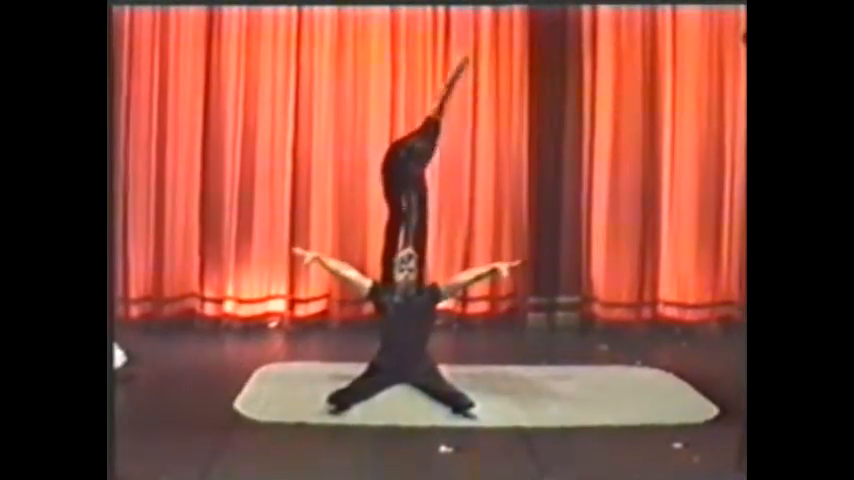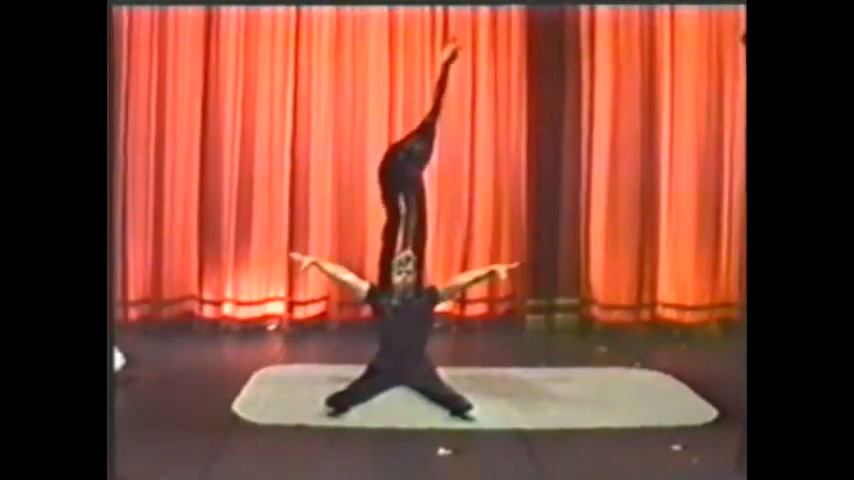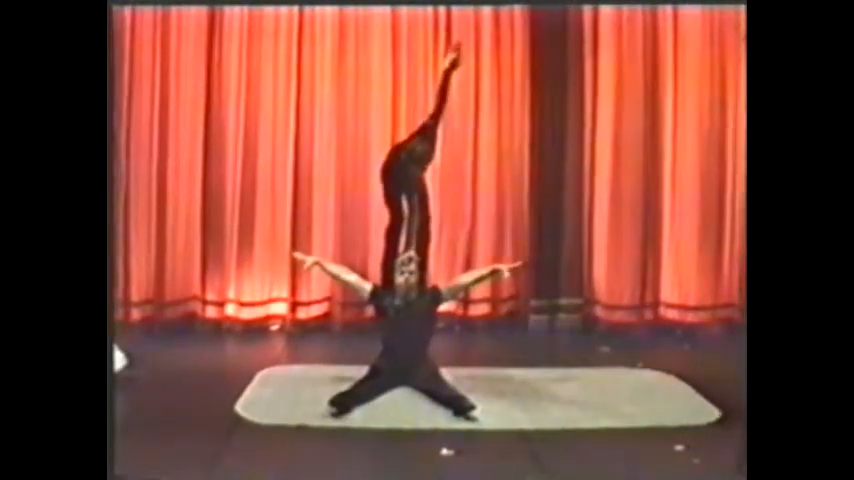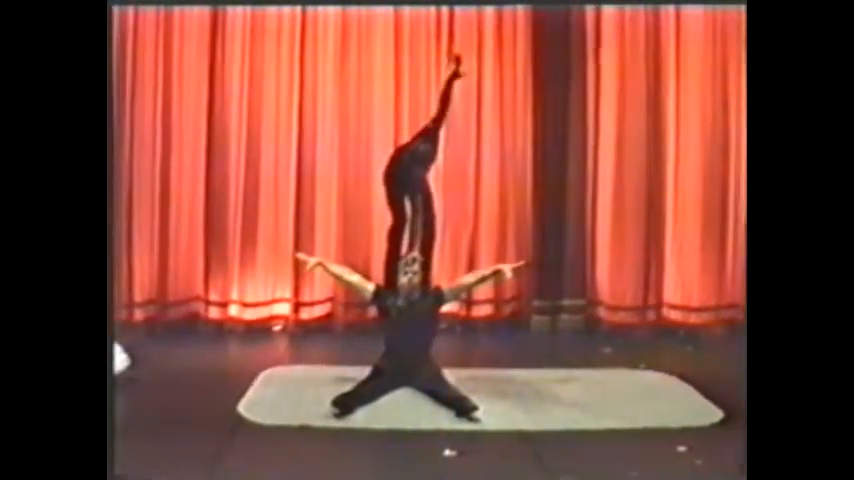
dt=0.2s
person 1, frame 1
left shoulder: (427, 137)
right shoulder: (399, 163)
left elbow: (441, 104)
right elbow: (409, 206)
left wrist: (456, 74)
left hip: (412, 176)
right hip: (398, 176)
left knee: (418, 219)
right knee: (398, 217)
left ankle: (415, 277)
right ankle: (388, 278)
person 1, frame 2
left shoulder: (424, 137)
right shoulder: (402, 162)
left elbow: (437, 103)
left wrist: (445, 65)
left hip: (408, 176)
right hip: (396, 178)
left knee: (414, 221)
right knee: (396, 220)
right ankle: (386, 281)
person 1, frame 3
left shoulder: (426, 137)
right shoulder: (405, 158)
left elbow: (439, 107)
left wrist: (447, 72)
left hip: (410, 178)
right hip: (399, 178)
left knee: (415, 221)
right knee: (398, 220)
left ankle: (418, 279)
right ankle: (396, 281)
person 1, frame 4
left shoulder: (429, 137)
left elbow: (442, 110)
left hip: (412, 179)
right hip: (403, 180)
left knee: (416, 223)
right knee: (410, 221)
left ankle: (423, 281)
person 2, frame 1
left shoulder: (428, 296)
right shoulder: (383, 294)
left elbow: (462, 280)
right elbow: (349, 273)
left wrist: (492, 268)
right wrist: (319, 258)
left hip: (419, 365)
right hip: (386, 365)
left knee: (458, 402)
right knee: (347, 396)
left ankle: (463, 409)
person 2, frame 2
left shoulder: (426, 298)
right shoulder: (381, 298)
left elbow: (460, 282)
right elbow: (346, 277)
left wrist: (490, 271)
right wrist: (316, 262)
left hip: (418, 368)
right hip: (385, 367)
left knee: (457, 404)
right knee: (346, 399)
right ankle: (337, 407)
person 2, frame 3
left shoulder: (429, 298)
right shoulder: (384, 298)
left elbow: (463, 282)
right elbow: (349, 277)
left wrist: (492, 270)
right wrist: (319, 262)
left hip: (421, 368)
right hip: (388, 367)
left knee: (458, 403)
right knee: (347, 401)
person 2, frame 4
left shoulder: (432, 299)
right shoulder: (386, 298)
left elbow: (465, 282)
right elbow: (352, 277)
left wrist: (495, 270)
right wrist: (321, 262)
left hip: (423, 369)
right hip: (390, 368)
left knee: (462, 405)
right knee: (349, 401)
